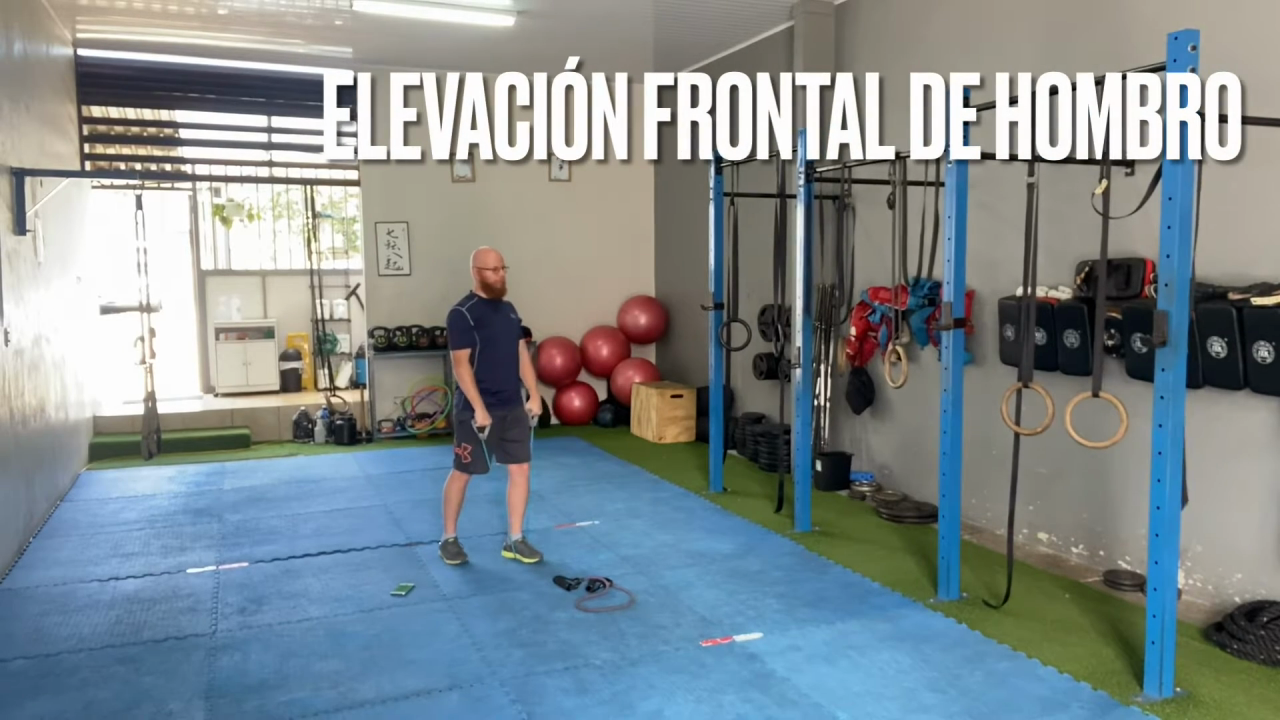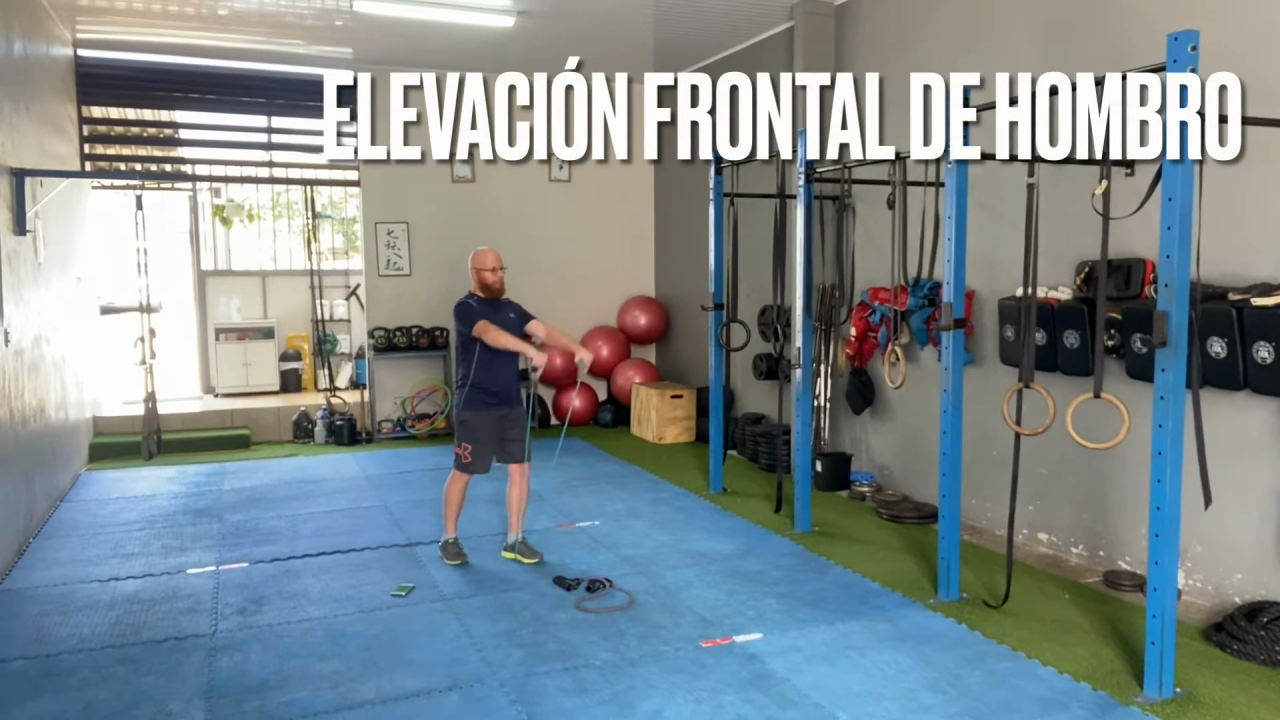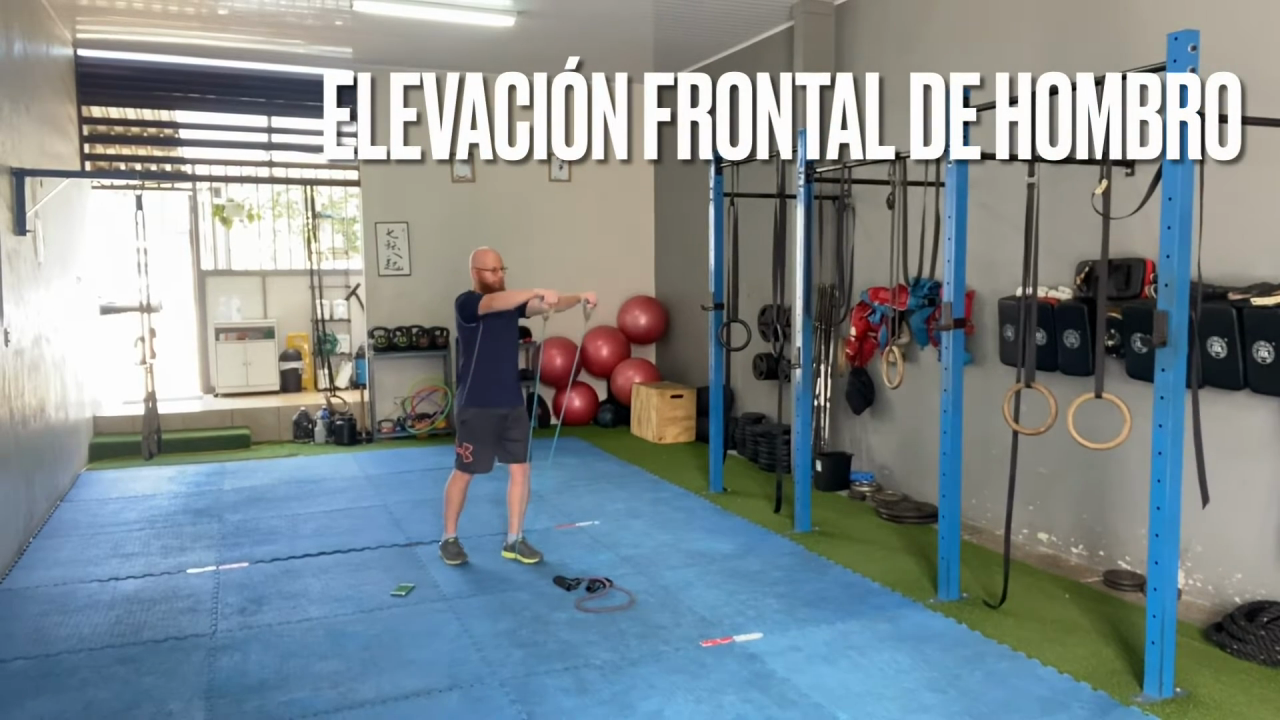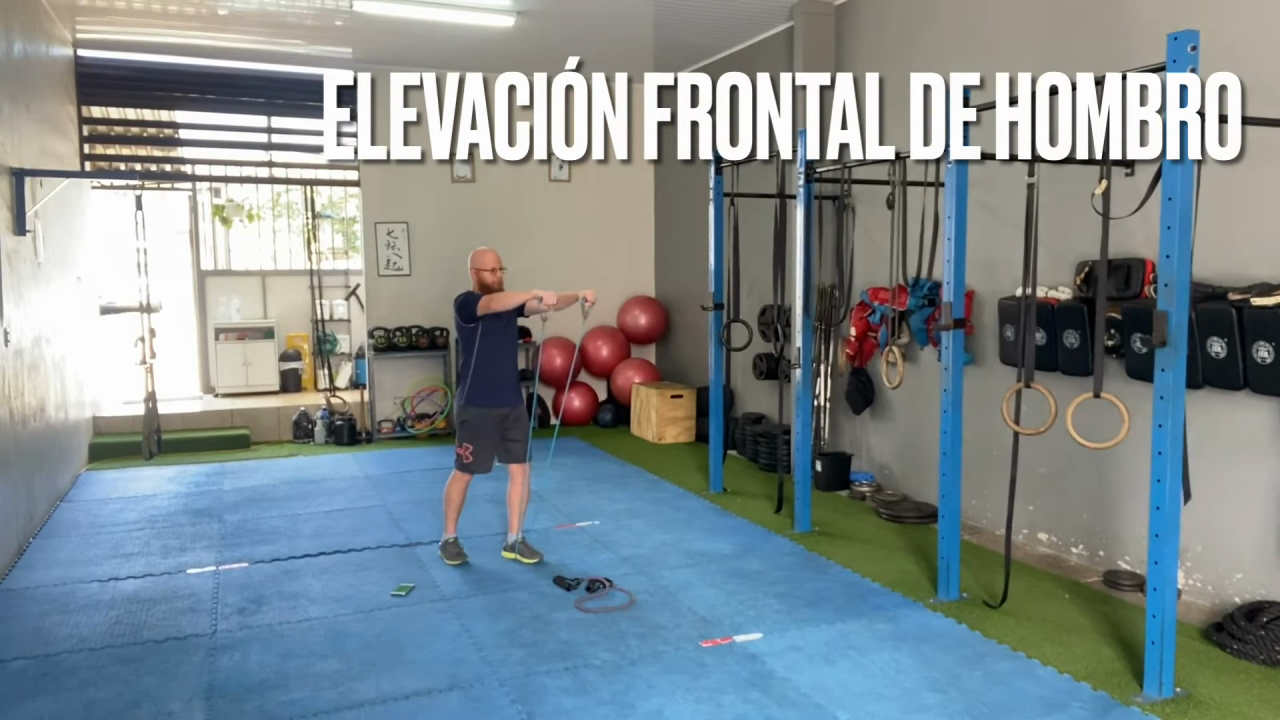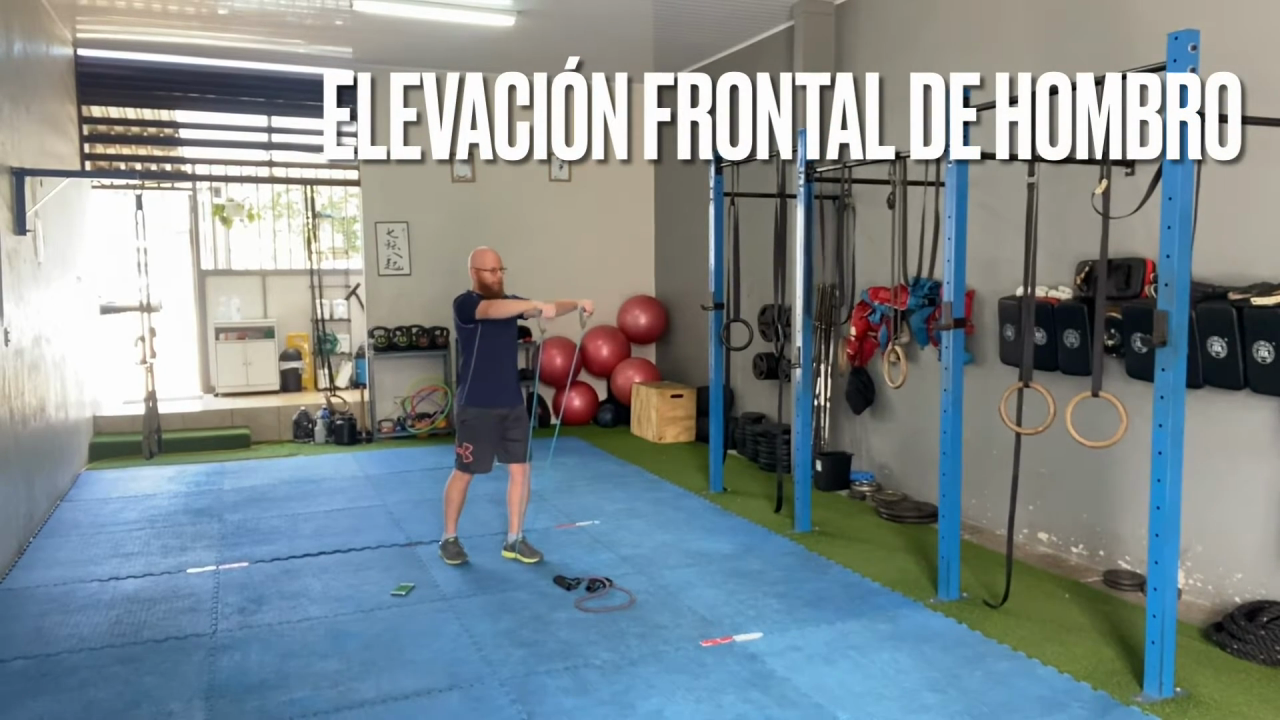
dt=0.4s
person 1, frame 1
left shoulder: (509, 309)
right shoulder: (462, 313)
left elbow: (522, 354)
right elbow: (462, 365)
left wrist: (534, 395)
right wrist: (479, 408)
left hip: (512, 406)
right hip: (475, 410)
left knee: (520, 469)
right knee: (463, 473)
left ankle: (515, 539)
right ankle: (449, 538)
person 1, frame 2
left shoulder: (510, 307)
right shoulder: (466, 308)
left elbow: (542, 330)
right elbow: (490, 334)
left wrist: (575, 348)
right wrist: (529, 350)
left hip: (512, 405)
right hip: (475, 408)
left knee: (520, 469)
right knee: (463, 473)
left ankle: (514, 540)
right ankle: (449, 539)
person 1, frame 3
left shoulder: (511, 303)
right shoulder: (467, 303)
left elbow: (548, 306)
right elbow: (495, 303)
left wrist: (578, 299)
right wrist: (537, 292)
left hip: (513, 403)
right hip: (477, 407)
left knee: (520, 469)
right knee: (463, 472)
left ankle: (514, 540)
right ankle: (449, 538)
person 1, frame 4
left shoulder: (509, 303)
right shoulder: (465, 304)
left elbow: (547, 305)
right elbow: (493, 304)
left wrist: (576, 297)
right wrist: (536, 293)
left hip: (512, 403)
right hip: (476, 407)
left knee: (520, 469)
right knee: (464, 472)
left ankle: (514, 540)
right ankle: (449, 538)
person 1, frame 5
left shoulder: (509, 301)
right shoulder: (465, 304)
left elbow: (546, 308)
right elbow: (492, 310)
left wrist: (575, 305)
right wrist: (536, 306)
left hip: (512, 403)
right hip: (477, 407)
left knee: (520, 469)
right knee: (464, 472)
left ankle: (514, 539)
right ankle: (449, 538)
